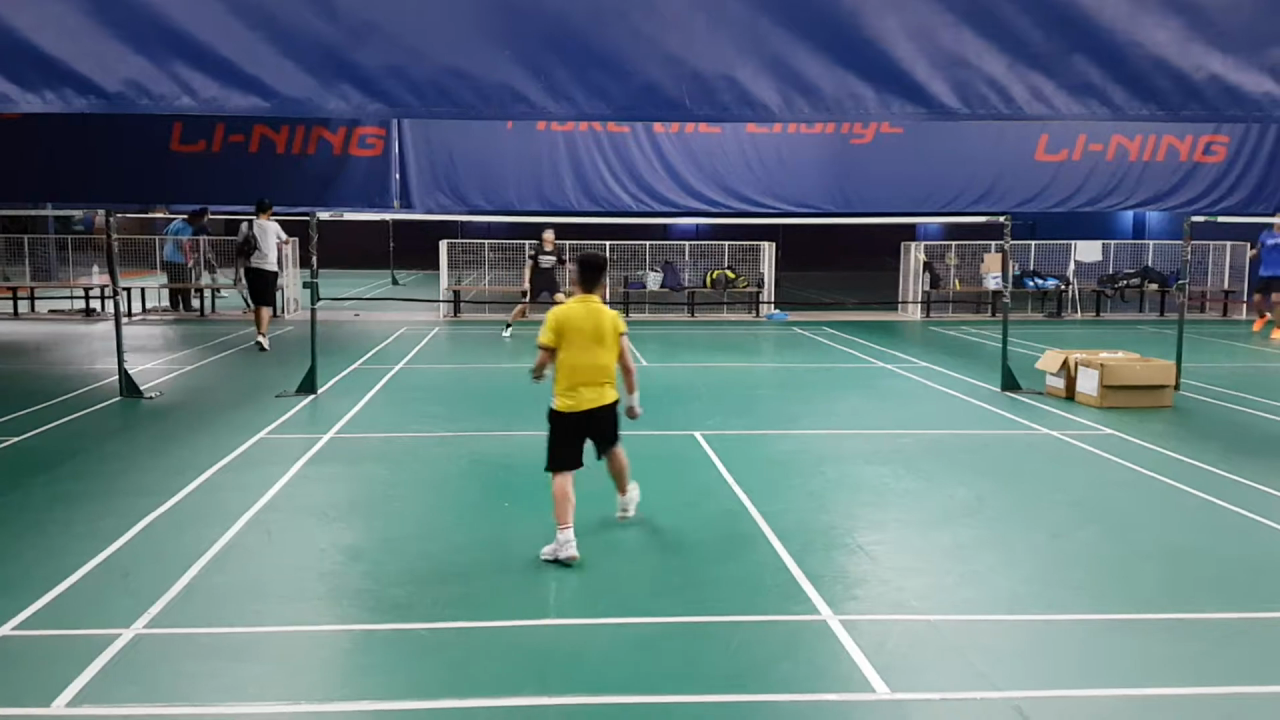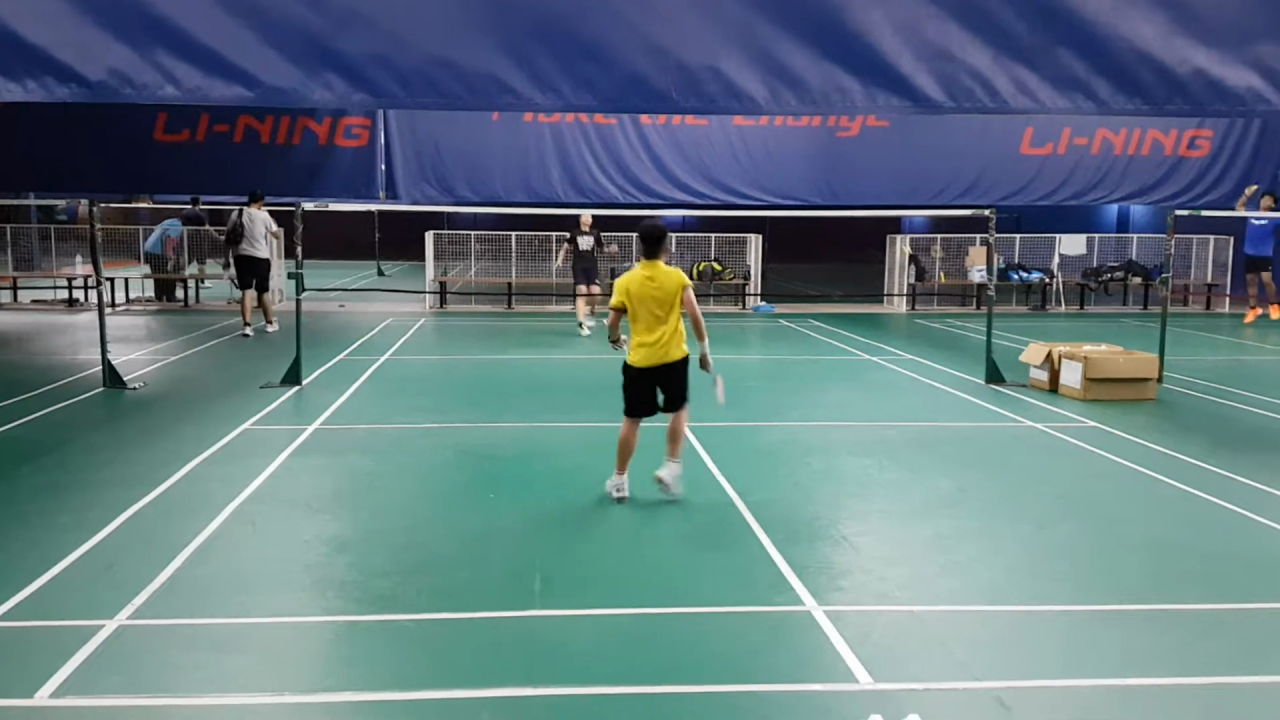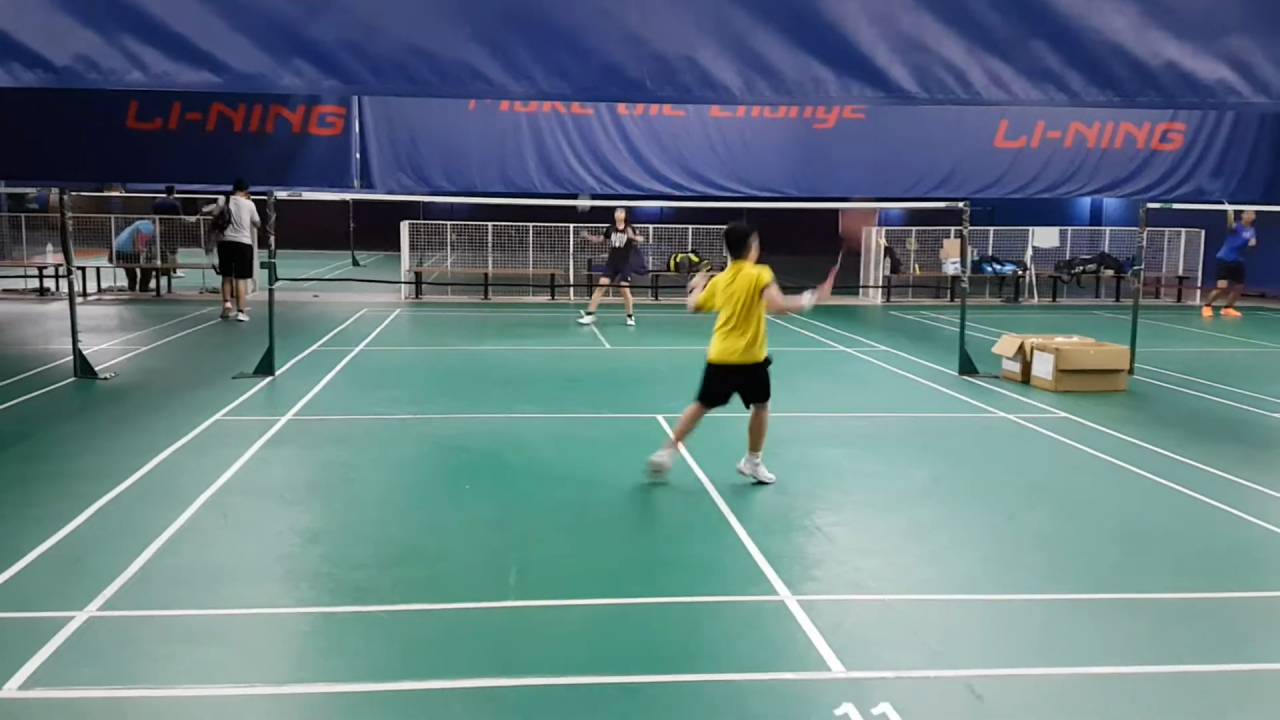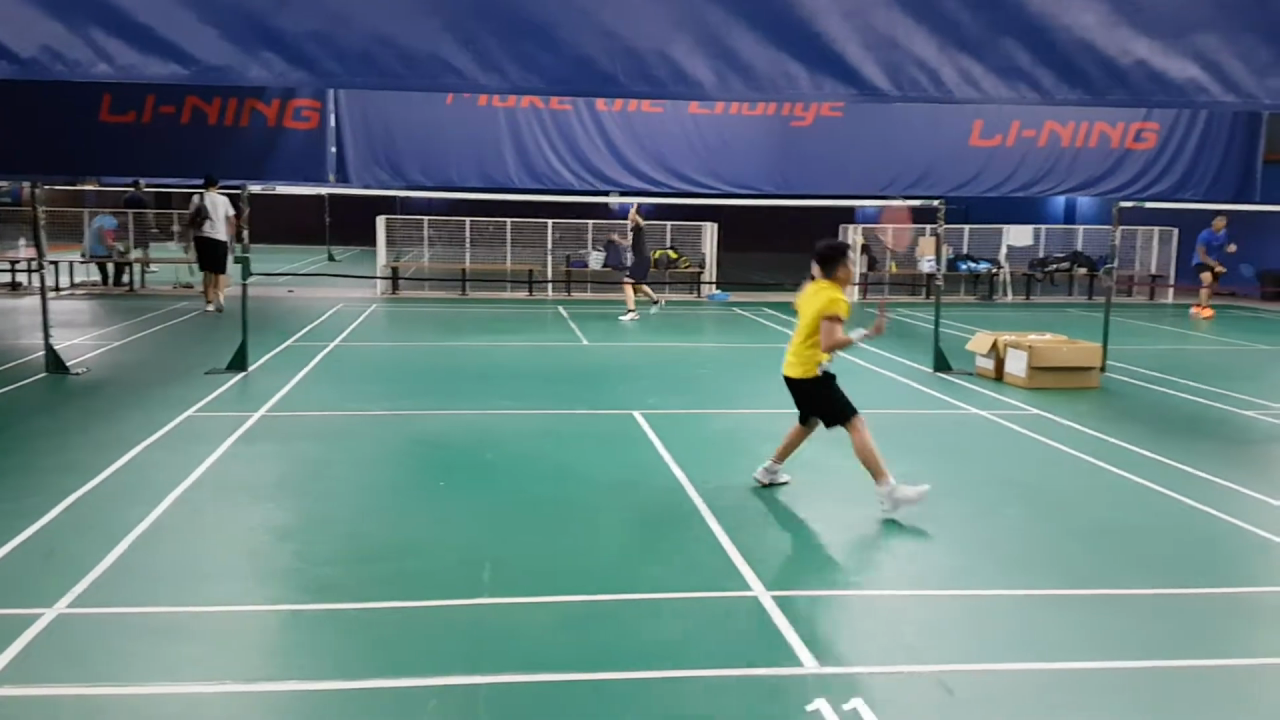
dt=0.4s
person 1, frame 1
left shoulder: (558, 315)
right shoulder: (611, 317)
left elbow: (543, 361)
right elbow: (627, 365)
left wrist: (537, 373)
right wrist: (633, 400)
left hip: (568, 406)
right hip: (604, 402)
left knee: (562, 472)
right knee: (612, 447)
left ankle: (565, 540)
right ankle: (626, 499)
person 1, frame 2
left shoulder: (625, 282)
right shoulder: (677, 278)
left elbow: (613, 323)
right elbow: (695, 315)
left wrist: (614, 338)
right wrist: (704, 350)
left hip: (639, 361)
right hip: (672, 358)
left knee: (632, 420)
right knee: (679, 411)
left ankle: (619, 481)
right ankle: (671, 468)
person 1, frame 3
left shoulder: (718, 282)
right shoulder: (759, 274)
left elbow: (693, 306)
right elbow: (776, 305)
left wrist: (696, 287)
right wrist: (809, 299)
left hip: (720, 358)
right hip: (751, 358)
left knee: (701, 406)
right knee: (761, 407)
left ankle: (666, 453)
right ankle: (752, 463)
person 1, frame 4
left shoulder: (811, 290)
right shoulder: (834, 299)
right elbow: (830, 343)
left wrist: (815, 275)
right wrist: (865, 334)
left hip: (795, 371)
right hip: (810, 373)
left knee: (808, 422)
right knee: (856, 426)
left ankle: (770, 470)
right ankle: (888, 491)
